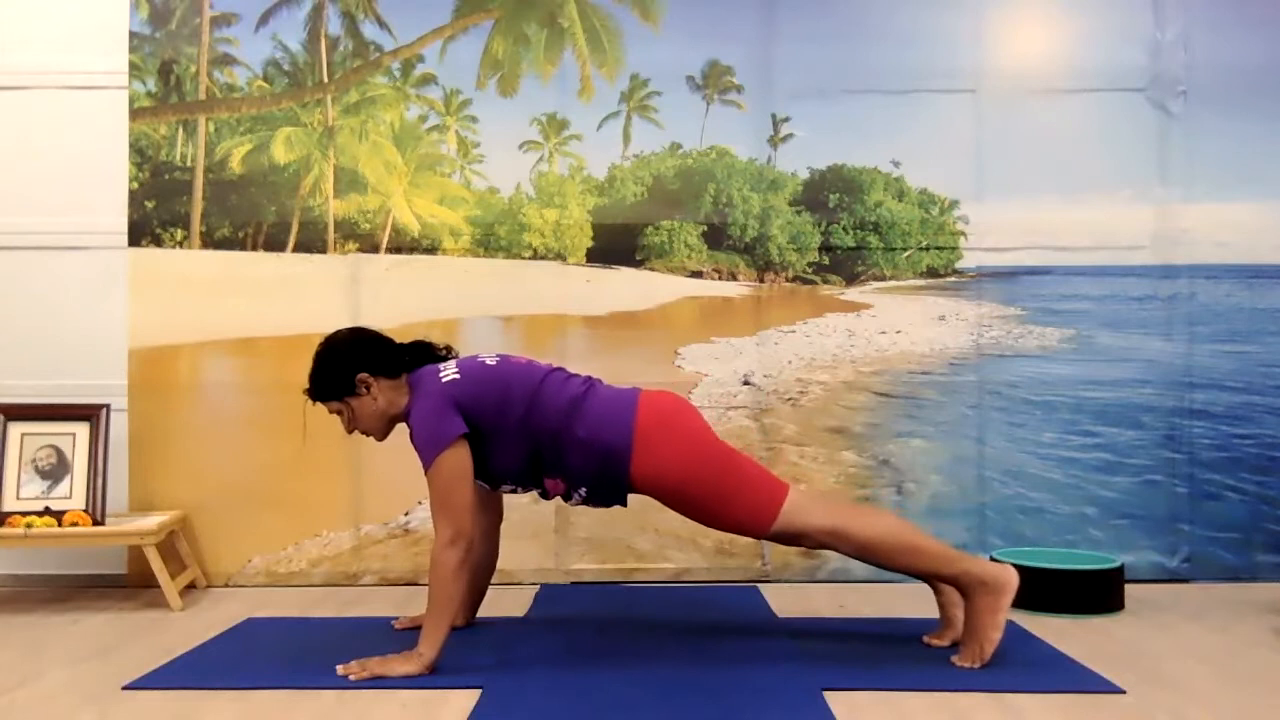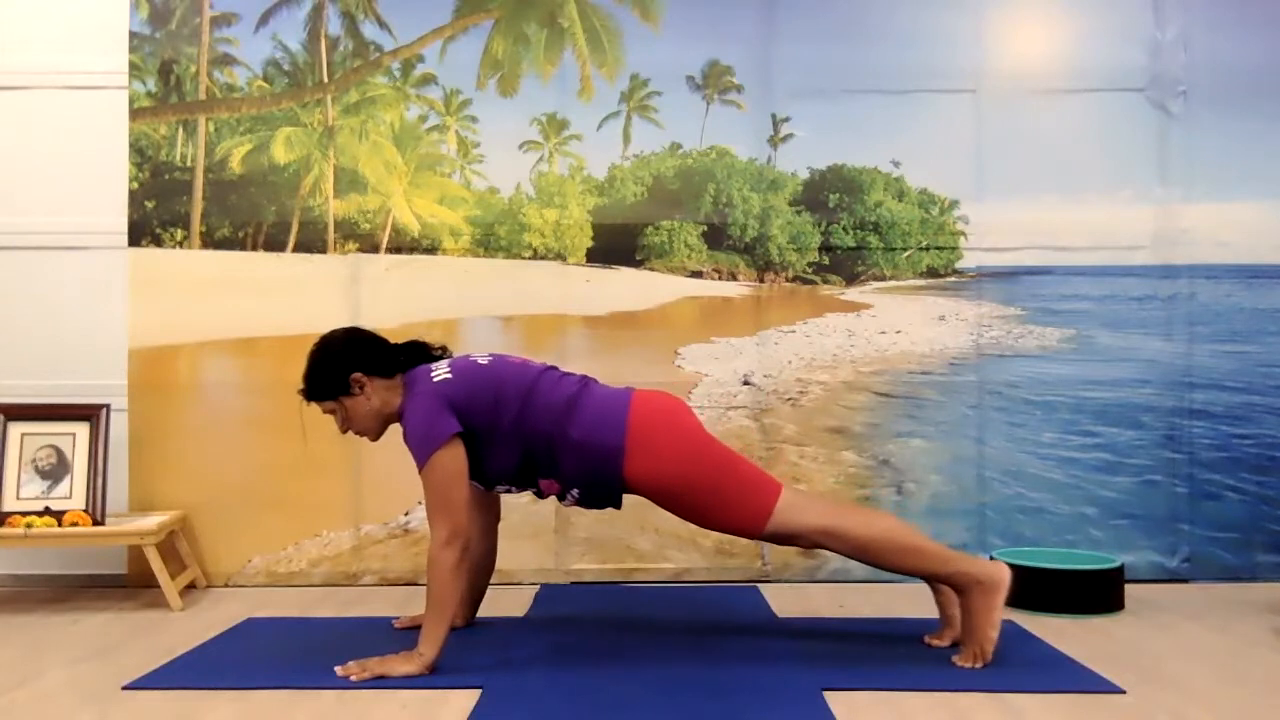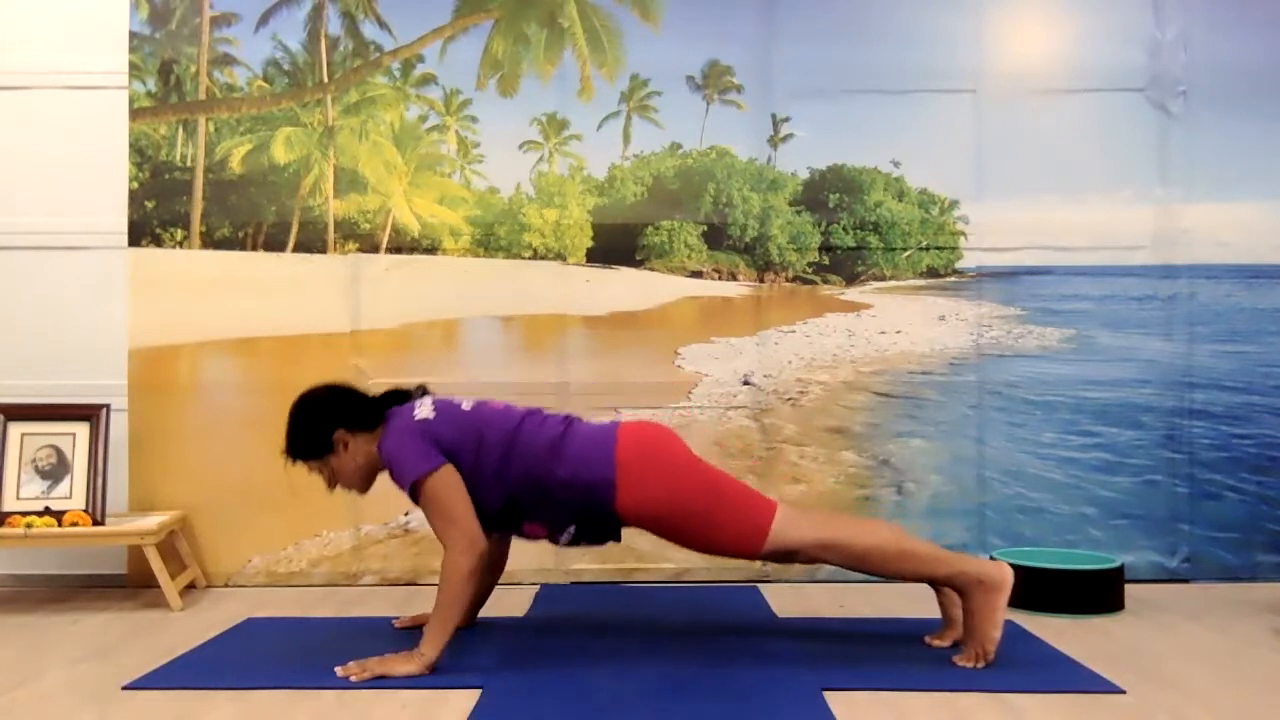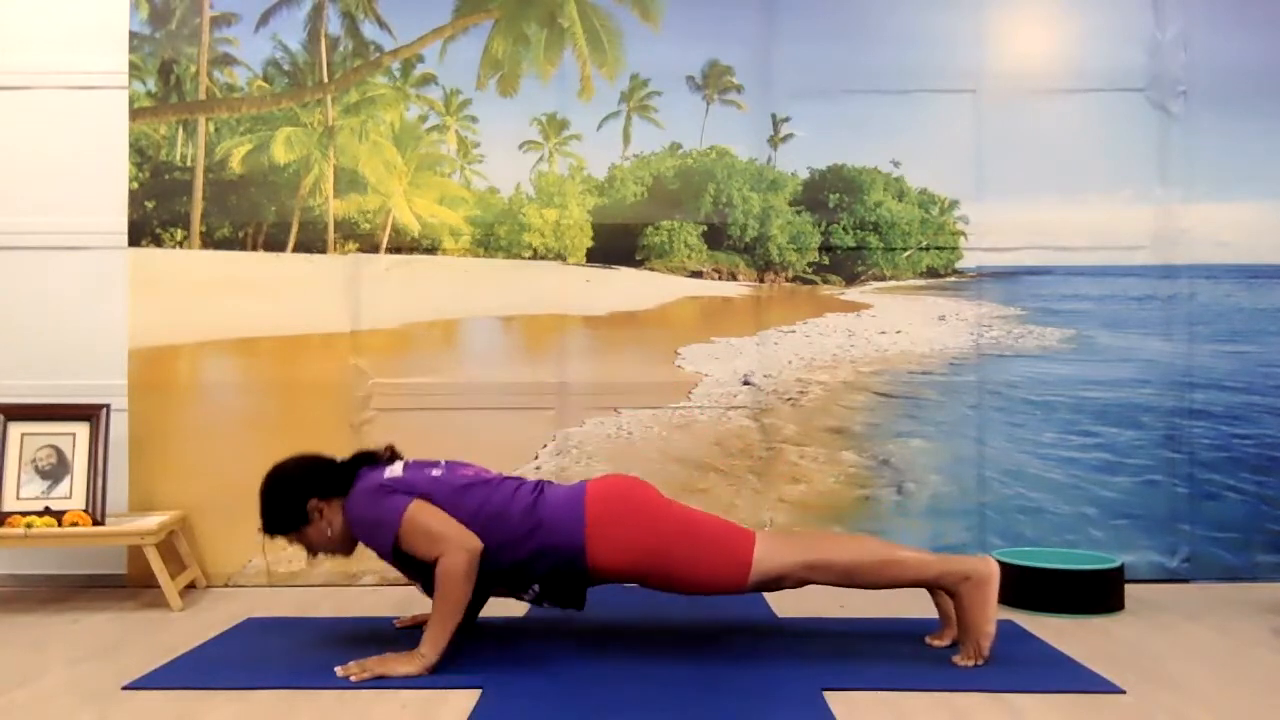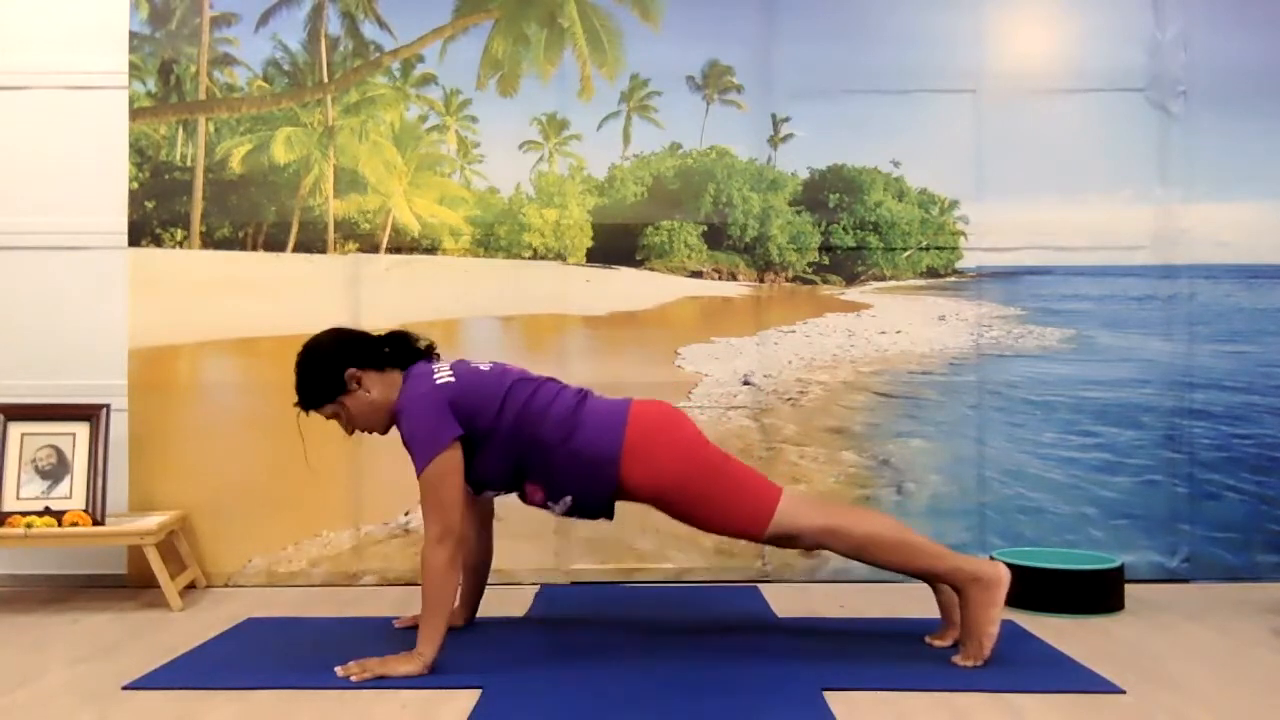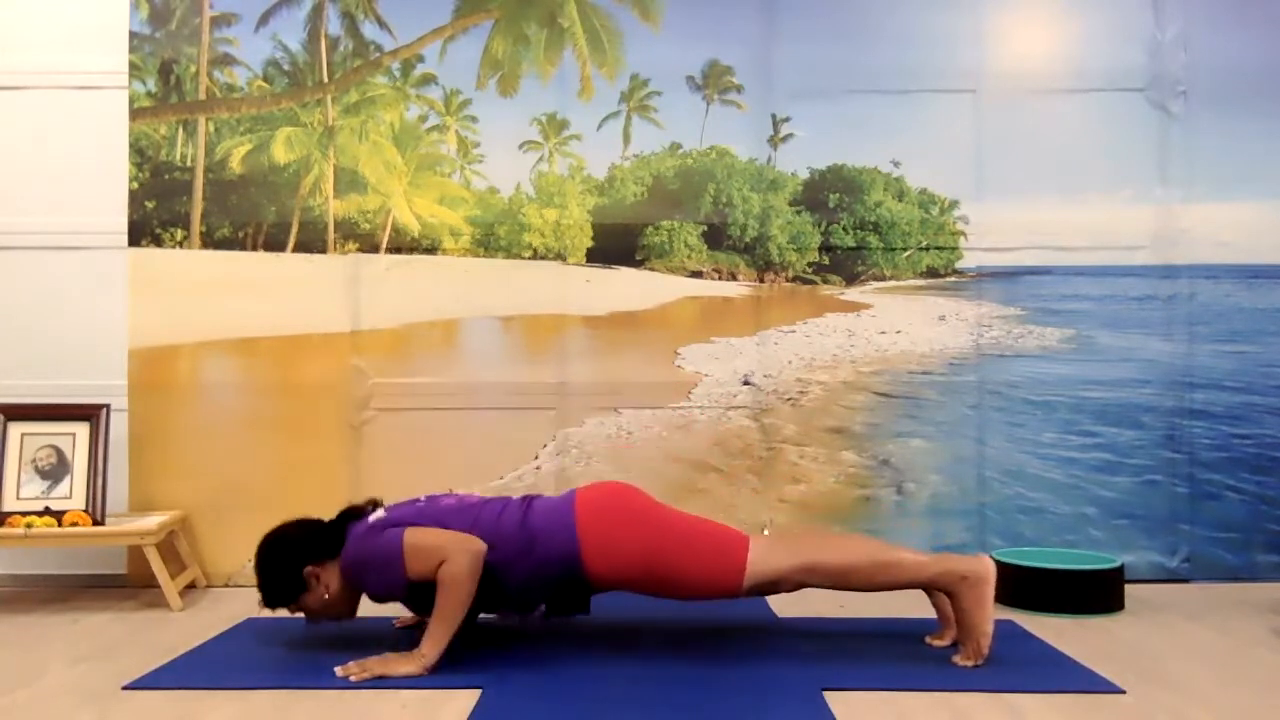
dt=0.7s
person 1, frame 1
left shoulder: (428, 404)
right shoulder: (450, 388)
left elbow: (454, 538)
right elbow: (485, 520)
left wrist: (422, 653)
right wrist: (460, 613)
left hip: (651, 445)
right hip: (648, 428)
left knee: (807, 522)
right knee: (797, 520)
left ankle: (979, 577)
right ankle: (942, 575)
person 1, frame 2
left shoulder: (422, 405)
right shoulder: (446, 387)
left elbow: (450, 537)
right elbow: (483, 518)
left wrist: (422, 652)
right wrist: (460, 612)
left hip: (646, 444)
right hip: (641, 428)
left knee: (804, 521)
right knee: (795, 520)
left ankle: (972, 575)
right ankle: (945, 576)
person 1, frame 3
left shoulder: (402, 441)
right shoulder: (427, 426)
left elbow: (467, 548)
right elbow: (492, 536)
left wrist: (423, 654)
right wrist: (456, 616)
left hip: (635, 477)
right hip: (632, 459)
left knee: (799, 536)
right knee: (791, 538)
left ankle: (974, 575)
right ankle: (946, 574)
person 1, frame 4
left shoulder: (368, 502)
right shoulder: (395, 478)
left elbow: (462, 550)
left wrist: (425, 654)
right wrist: (455, 613)
left hip: (609, 531)
right hip: (604, 512)
left knee: (785, 561)
right knee: (779, 559)
left ankle: (963, 572)
right ankle: (938, 576)
person 1, frame 5
left shoulder: (418, 400)
right shoulder: (438, 391)
left elbow: (443, 536)
right elbow: (476, 513)
left wrist: (421, 654)
right wrist: (463, 612)
left hip: (644, 451)
right hip: (638, 443)
left knee: (803, 522)
right knee: (794, 525)
left ankle: (971, 574)
right ankle: (949, 573)
person 1, frame 6
left shoulder: (367, 555)
right shoulder: (380, 528)
left elbow: (466, 553)
left wrist: (425, 652)
right wrist: (440, 612)
left hip: (602, 536)
right hip: (597, 518)
left knee: (781, 566)
right knee: (776, 564)
left ankle: (956, 571)
right ankle: (936, 572)
